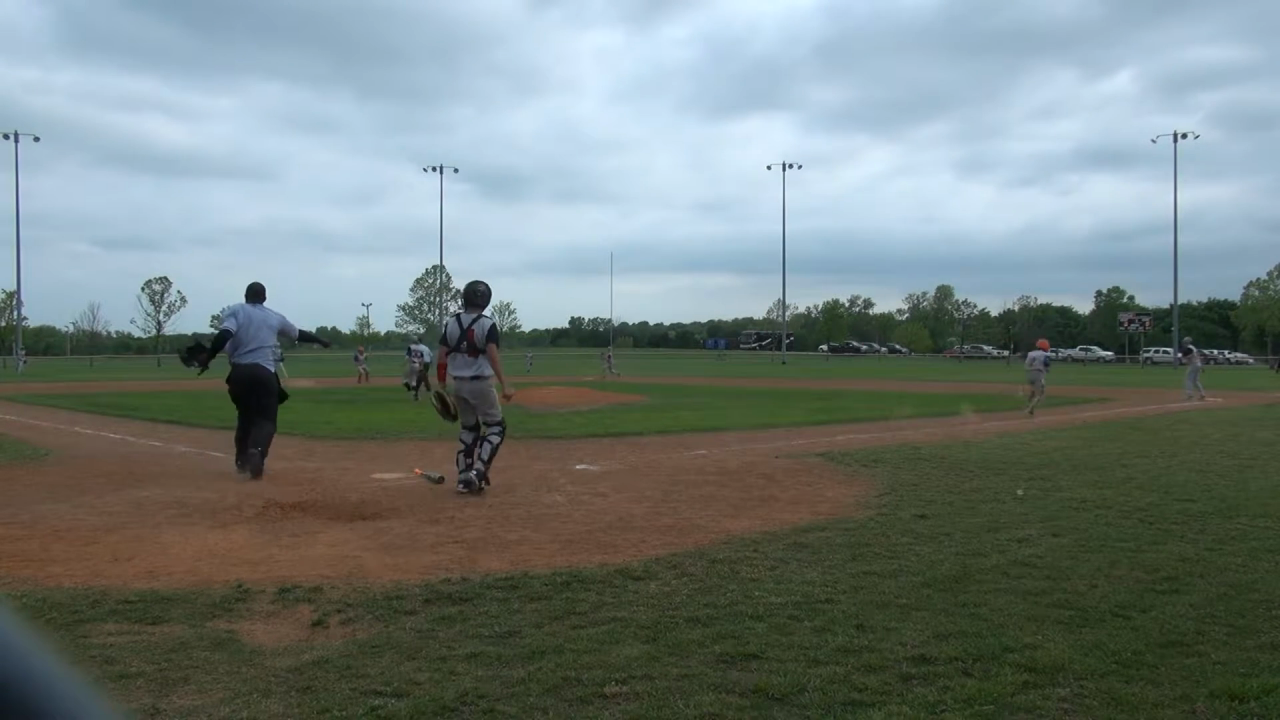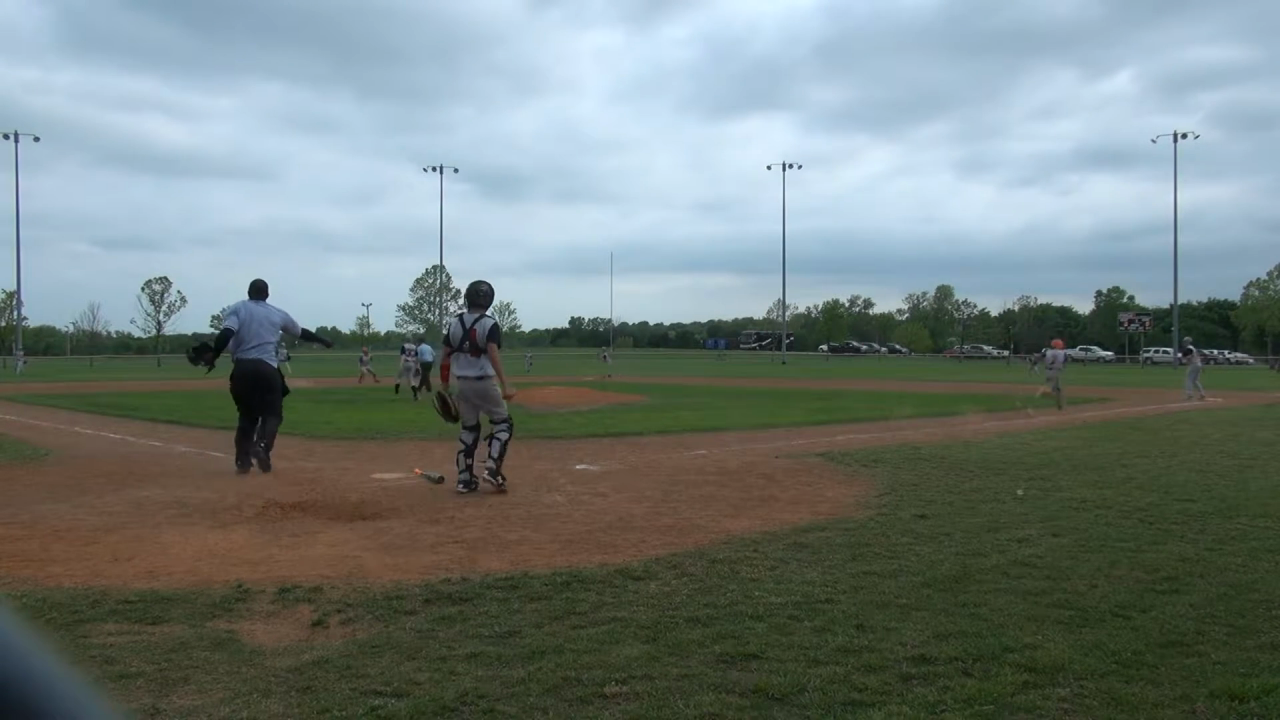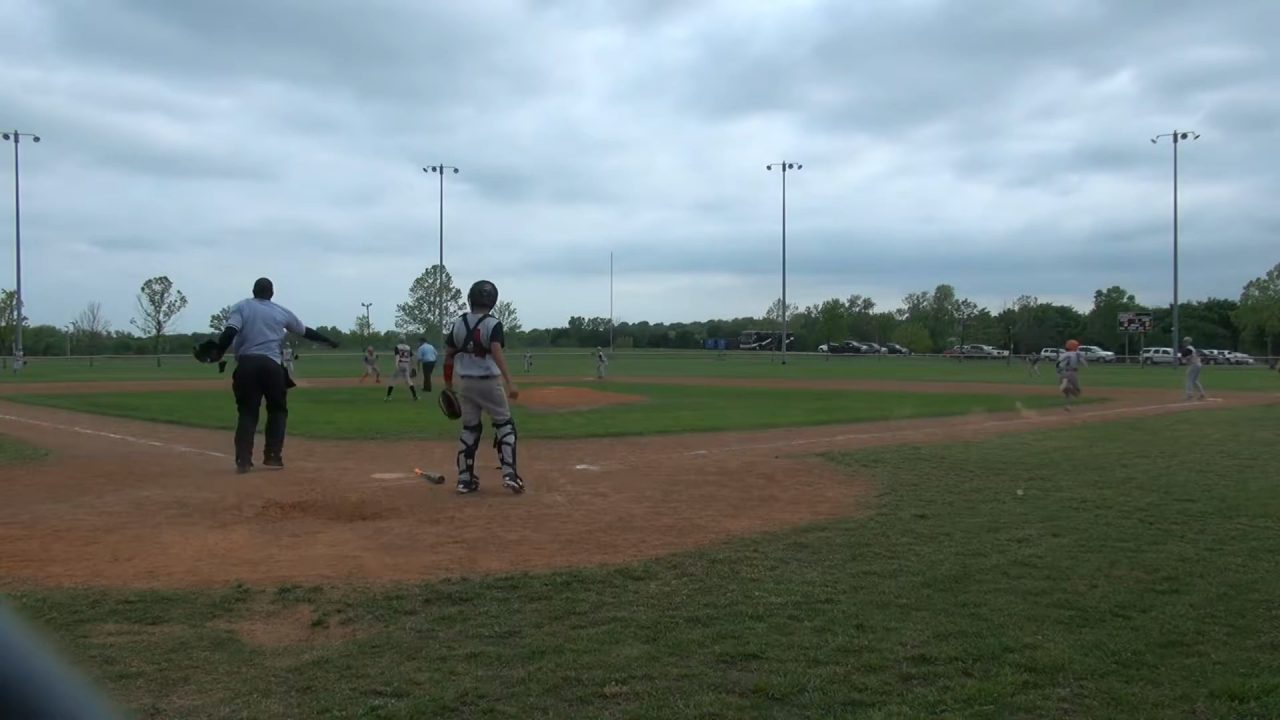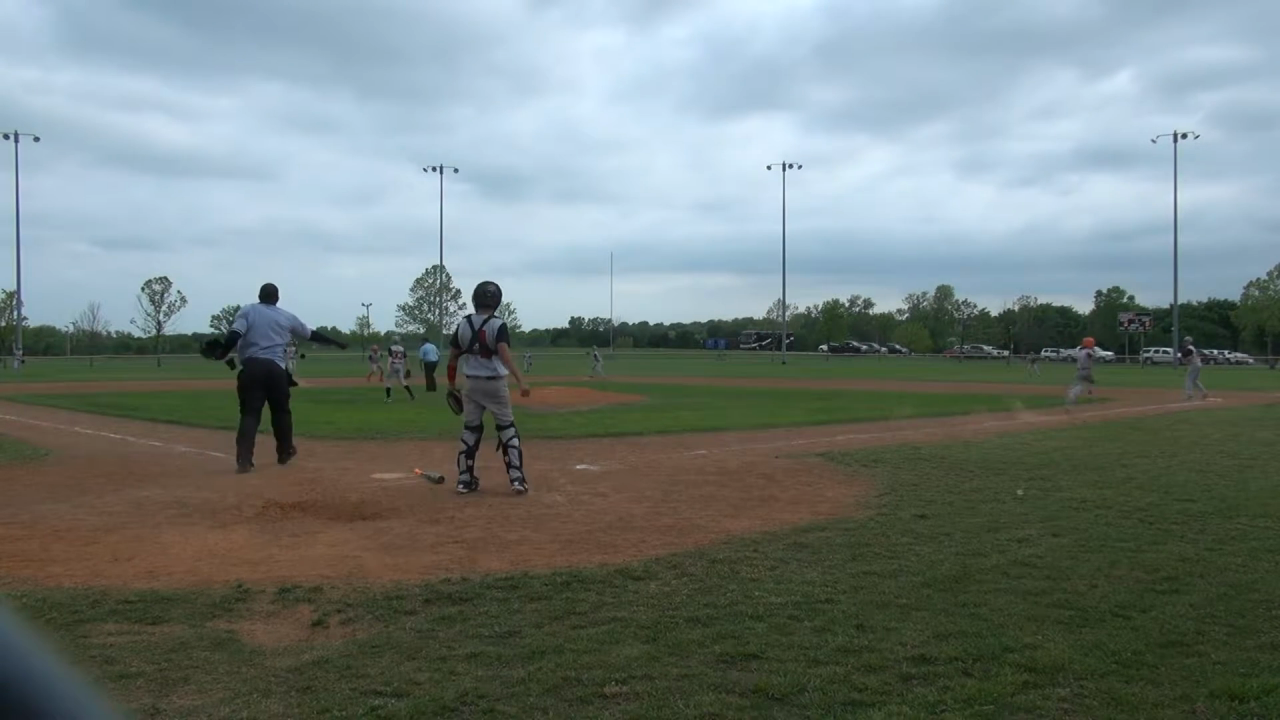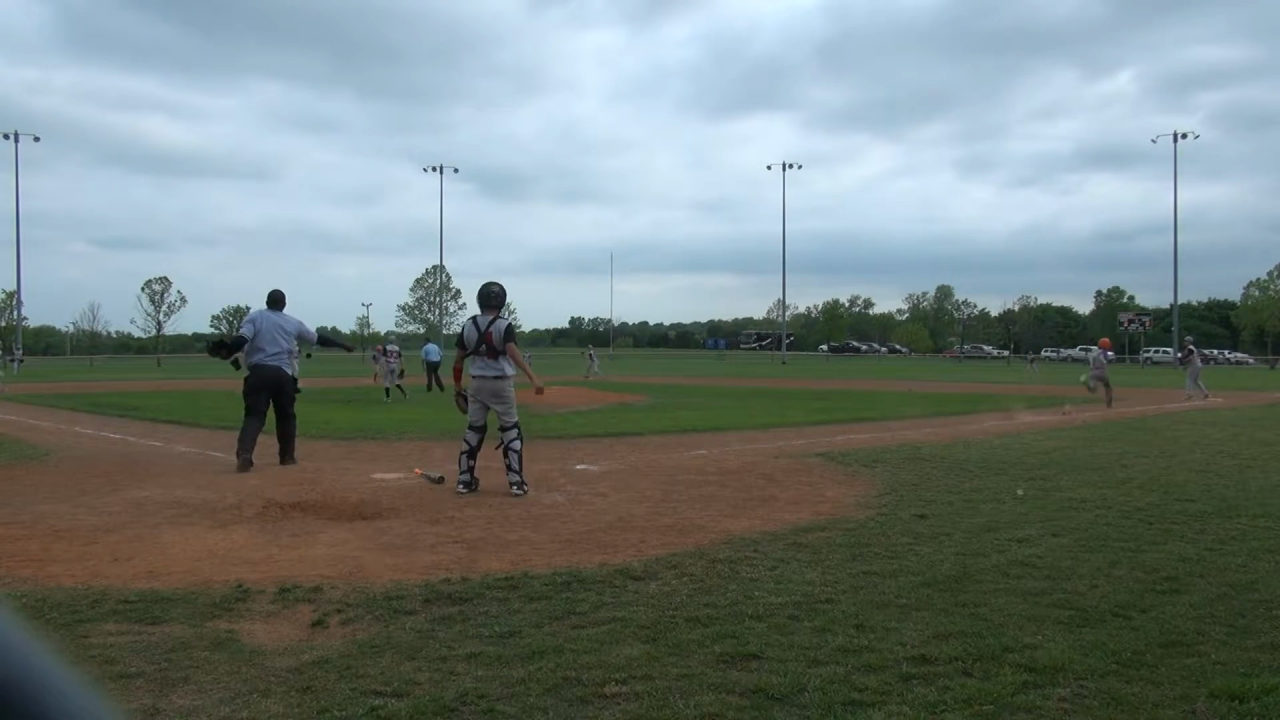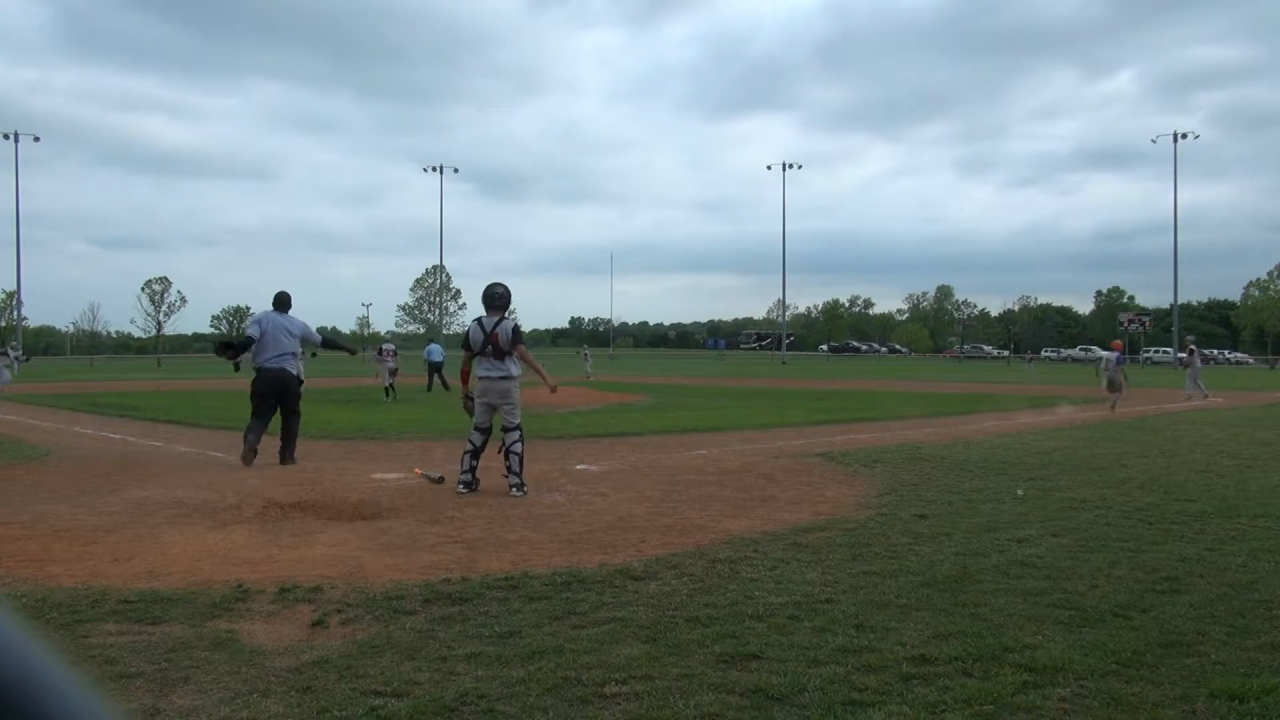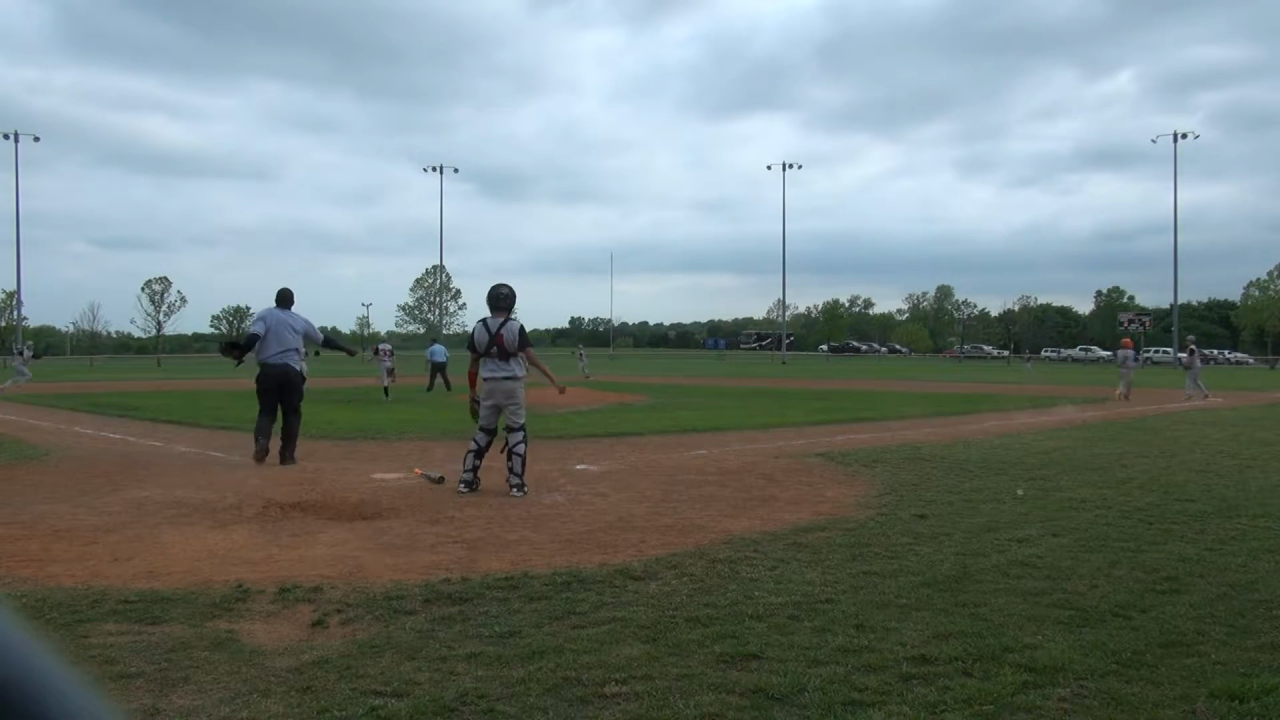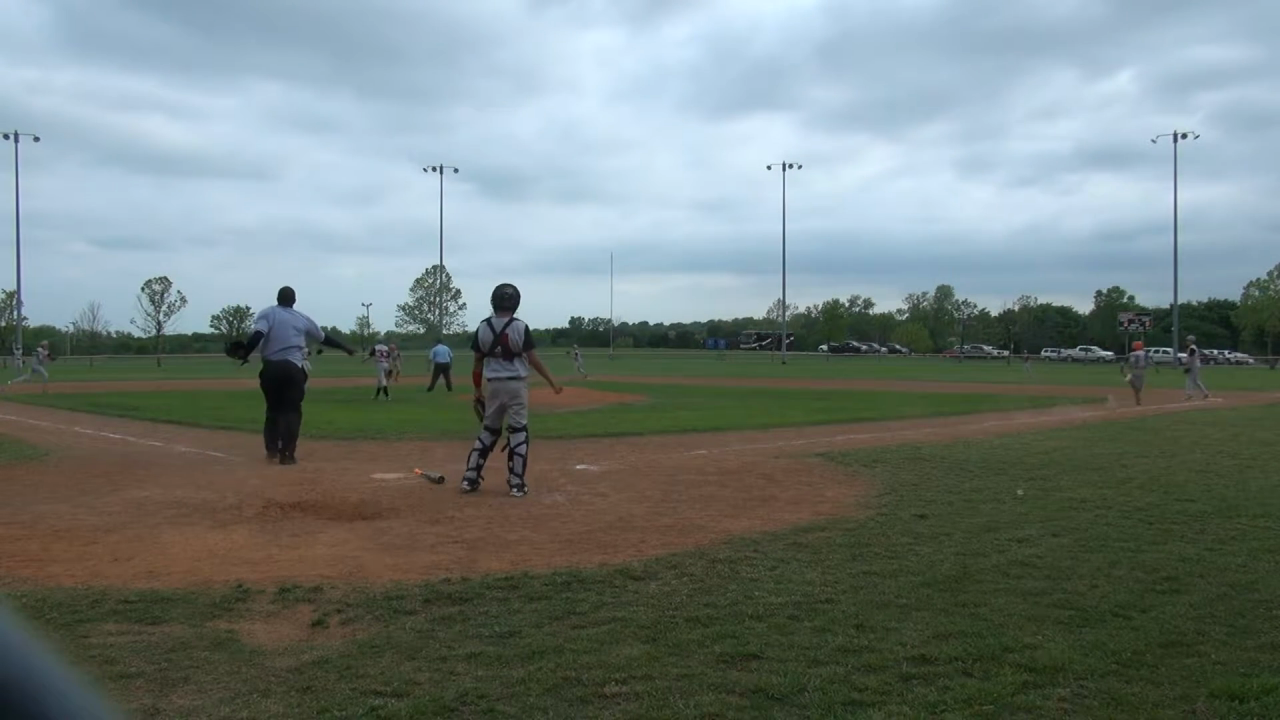
dt=0.1s
person 1, frame 1
left shoulder: (451, 323)
right shoulder: (488, 324)
left elbow: (441, 356)
right elbow: (493, 356)
left wrist: (441, 385)
right wrist: (505, 385)
left hip: (459, 384)
right hip: (482, 383)
left knee: (468, 429)
right knee: (495, 425)
left ankle: (464, 480)
right ankle: (478, 471)
person 1, frame 2
left shoulder: (455, 323)
right shoulder: (490, 324)
left elbow: (445, 357)
right elbow: (493, 355)
left wrist: (444, 385)
right wrist: (505, 385)
left hip: (463, 384)
right hip: (485, 383)
left knee: (468, 429)
right knee: (503, 423)
left ankle: (465, 479)
right ankle: (492, 469)
person 1, frame 3
left shoulder: (458, 324)
right shoulder: (493, 324)
left elbow: (449, 356)
right elbow: (497, 354)
left wrist: (448, 384)
right wrist: (510, 383)
left hip: (466, 383)
right hip: (489, 382)
left knee: (469, 429)
right knee: (505, 426)
left ankle: (464, 480)
right ankle: (510, 475)
person 1, frame 4
left shoulder: (463, 325)
right shoulder: (498, 325)
left elbow: (453, 357)
right elbow: (504, 354)
left wrist: (451, 383)
right wrist: (521, 381)
left hip: (471, 384)
right hip: (495, 383)
left knee: (470, 430)
right knee: (507, 429)
left ankle: (464, 480)
right ankle: (516, 479)
person 1, frame 5
left shoulder: (468, 326)
right shoulder: (504, 325)
left elbow: (459, 358)
right elbow: (513, 354)
left wrist: (457, 384)
right wrist: (533, 379)
left hip: (477, 384)
right hip: (501, 384)
left knee: (473, 430)
right knee: (511, 431)
left ankle: (464, 480)
right ankle: (516, 482)
person 1, frame 6
left shoulder: (474, 327)
right shoulder: (510, 326)
left elbow: (467, 360)
right elbow: (523, 354)
left wrist: (465, 388)
right wrist: (546, 378)
left hip: (483, 385)
right hip: (507, 385)
left knee: (479, 431)
right knee: (512, 432)
left ankle: (465, 480)
right ankle: (516, 483)
person 1, frame 7
left shoulder: (479, 328)
right shoulder: (516, 327)
left elbow: (473, 362)
right elbow: (531, 358)
left wrist: (472, 390)
right wrist: (553, 380)
left hip: (489, 385)
right hip: (512, 385)
left knee: (483, 431)
right knee: (516, 432)
left ankle: (467, 479)
right ankle: (516, 483)
person 1, frame 8
left shoulder: (483, 328)
right shoulder: (520, 327)
left elbow: (477, 362)
right elbow: (533, 360)
left wrist: (478, 389)
right wrist: (552, 382)
left hip: (493, 385)
right hip: (516, 385)
left knee: (489, 430)
right knee: (518, 432)
left ankle: (470, 477)
right ankle: (516, 483)
person 2, frame 1
left shoulder: (234, 311)
right shoulder: (275, 316)
left elbow: (224, 335)
right elbow: (298, 334)
left wrist: (207, 358)
right wrist: (320, 341)
left hip: (239, 371)
right hip: (264, 372)
left knee: (246, 416)
right knee: (265, 418)
left ankle: (242, 461)
right ankle: (255, 455)
person 2, frame 2
left shoulder: (237, 308)
right shoulder: (278, 313)
left elbow: (226, 333)
right elbow: (301, 332)
left wrist: (213, 356)
right wrist: (323, 341)
left hip: (243, 368)
right hip: (268, 368)
left knee: (247, 414)
right knee: (271, 413)
left ankle: (243, 461)
right ankle: (261, 447)
person 2, frame 3
left shoulder: (241, 307)
right shoulder: (282, 312)
left elbow: (230, 332)
right elbow: (306, 332)
left wrist: (218, 353)
right wrist: (328, 340)
left hip: (247, 364)
right hip: (272, 365)
left knee: (248, 413)
right knee: (277, 410)
left ankle: (243, 460)
right ankle: (272, 455)
person 2, frame 4
left shoulder: (247, 311)
right shoulder: (287, 317)
left elbow: (234, 335)
right elbow: (311, 335)
left wrist: (222, 353)
right wrist: (335, 342)
left hip: (252, 368)
right hip: (276, 369)
left knee: (250, 414)
right knee: (281, 412)
left ankle: (244, 460)
right ankle: (285, 452)
person 2, frame 5
left shoulder: (254, 317)
right shoulder: (294, 323)
left elbow: (241, 340)
right elbow: (319, 339)
left wrist: (228, 353)
right wrist: (343, 346)
left hip: (258, 373)
right hip: (282, 374)
left knee: (254, 416)
right knee: (286, 416)
left ankle: (245, 454)
right ankle: (286, 456)
person 2, frame 6
left shoulder: (260, 318)
right shoulder: (298, 325)
left elbow: (248, 341)
right elbow: (322, 341)
left wrist: (234, 354)
right wrist: (345, 348)
left hip: (264, 375)
right hip: (288, 375)
left knee: (260, 415)
right knee: (291, 415)
left ankle: (250, 441)
right ankle: (287, 455)
person 2, frame 7
left shoulder: (264, 315)
right shoulder: (301, 321)
left elbow: (253, 337)
right elbow: (323, 340)
left wrist: (240, 354)
right wrist: (345, 349)
left hip: (268, 370)
right hip: (290, 371)
left knee: (267, 412)
right knee: (291, 412)
left ankle: (261, 441)
right ankle: (286, 454)
person 2, frame 8
left shoulder: (267, 313)
right shoulder: (303, 319)
left elbow: (257, 335)
right elbow: (324, 338)
left wrist: (245, 353)
right wrist: (345, 348)
left hip: (270, 367)
right hip: (293, 368)
left knee: (273, 408)
right knee: (291, 411)
left ankle: (273, 449)
right ankle: (286, 453)
